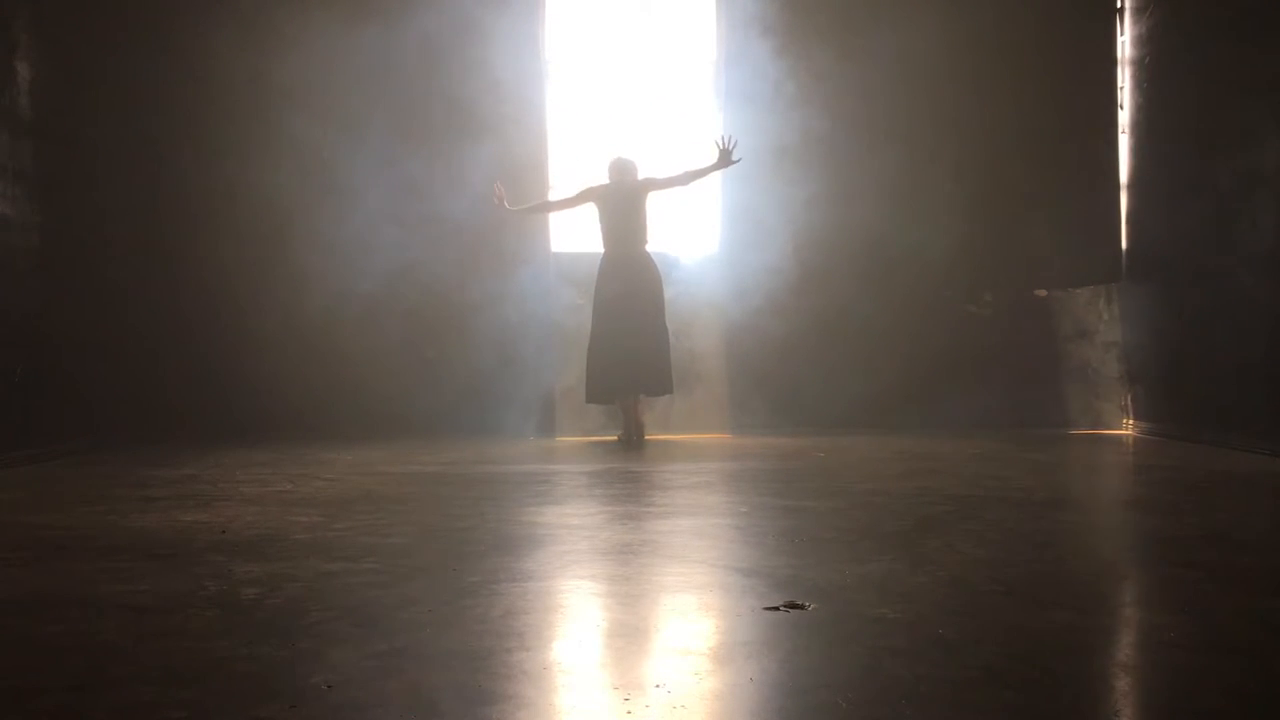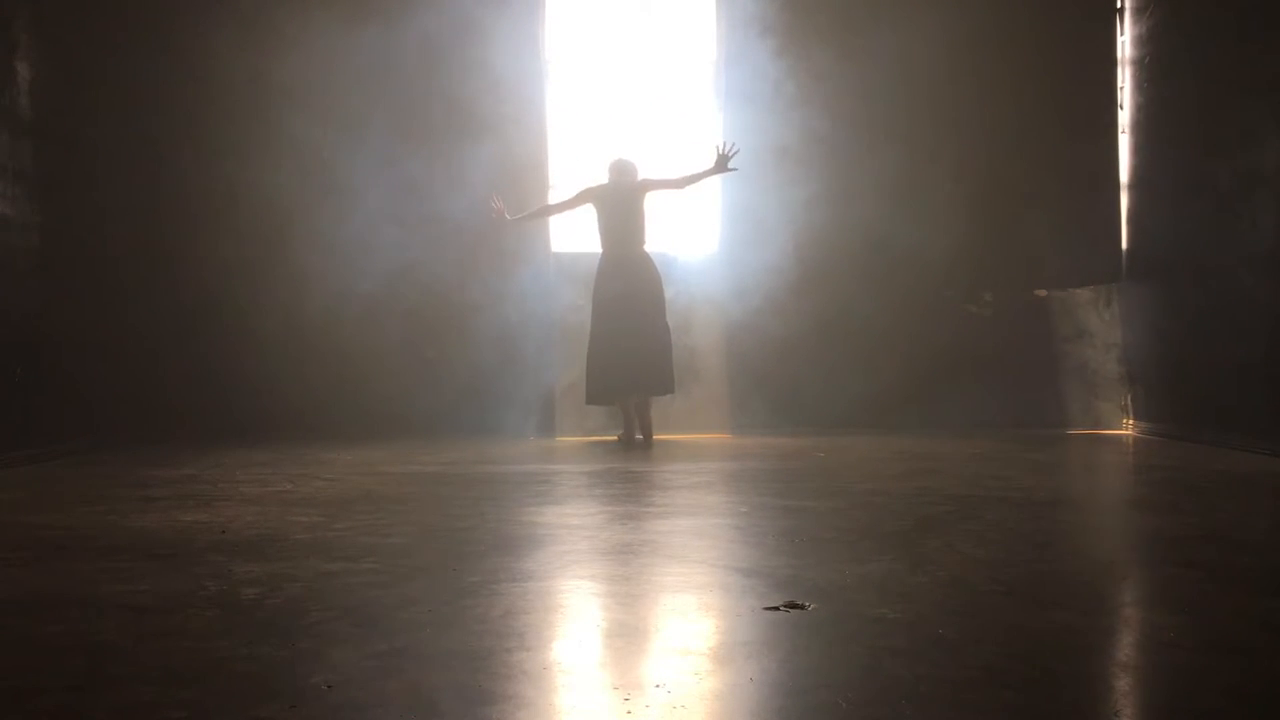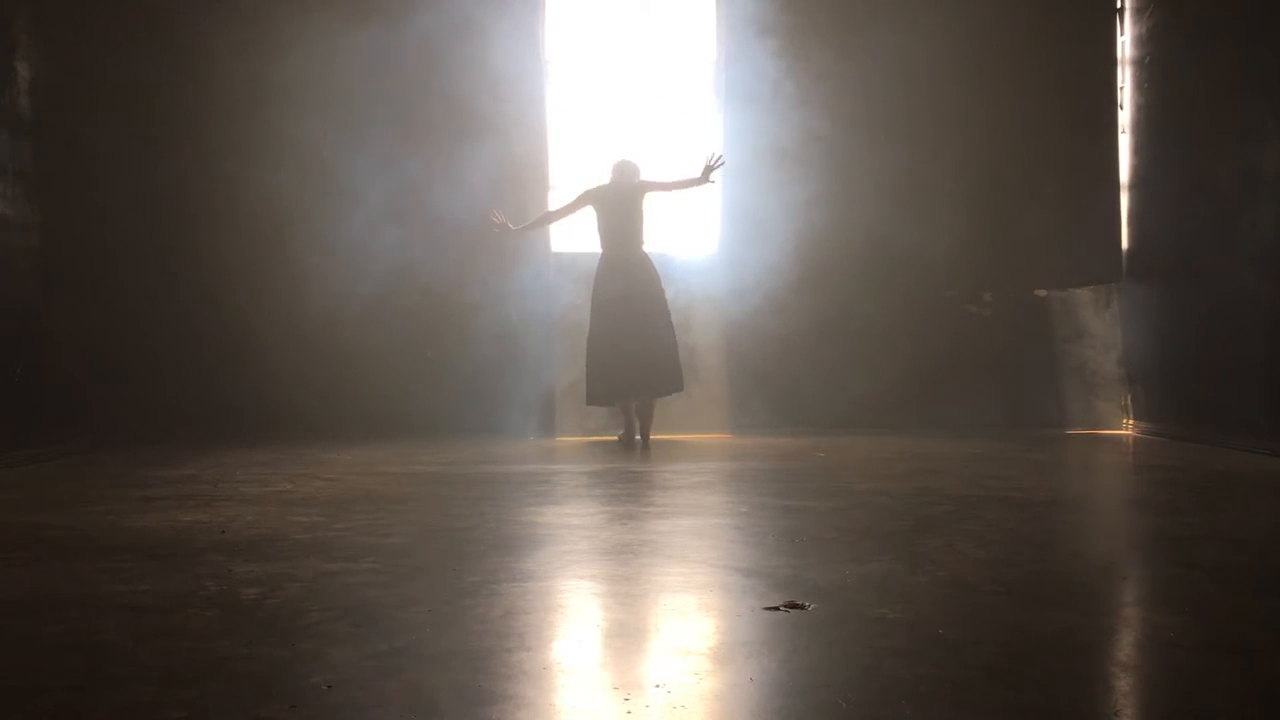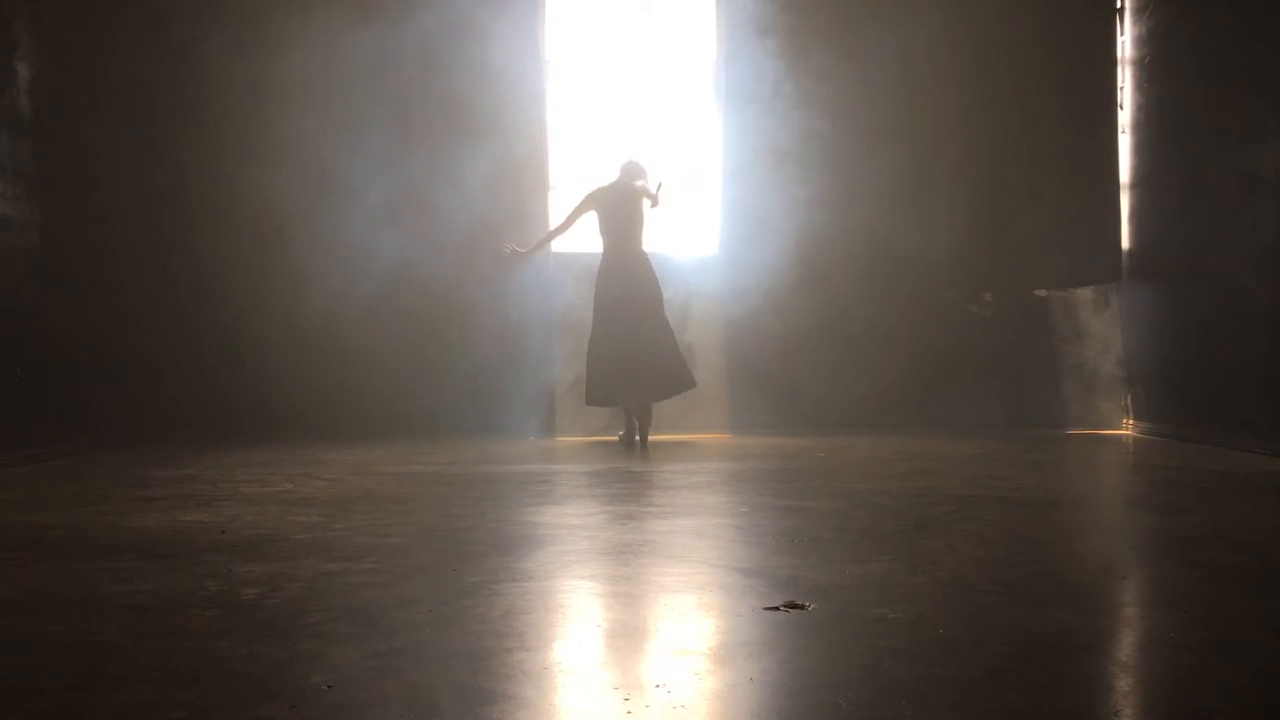
dt=0.2s
person 1, frame 1
left shoulder: (598, 192)
right shoulder: (642, 186)
left elbow: (551, 205)
right elbow: (682, 179)
left wrist: (511, 208)
right wrist: (718, 165)
left hip: (612, 271)
right hip: (642, 269)
left knee: (614, 344)
right knee: (645, 341)
left ankle: (629, 423)
right ankle: (635, 418)
person 1, frame 2
left shoulder: (596, 192)
right shoulder: (639, 186)
left elbow: (551, 209)
right elbow: (680, 182)
left wrist: (512, 219)
right wrist: (713, 170)
left hip: (611, 271)
right hip: (640, 269)
left knee: (614, 345)
right knee: (648, 340)
left ankle: (629, 424)
right ankle: (643, 417)
person 1, frame 3
left shoulder: (595, 193)
right shoulder: (638, 187)
left elbow: (552, 215)
right elbow: (671, 185)
left wrist: (515, 229)
right wrist: (700, 179)
left hip: (610, 272)
right hip: (639, 269)
left knee: (614, 346)
right knee: (651, 342)
left ankle: (630, 426)
right ankle: (645, 423)
person 1, frame 4
left shoulder: (598, 195)
right shoulder: (635, 189)
left elbow: (560, 229)
right elbow: (648, 190)
left wrist: (528, 251)
left hip: (610, 272)
right hip: (637, 269)
left knee: (615, 347)
right knee: (648, 344)
left ankle: (631, 426)
right ankle: (643, 425)
